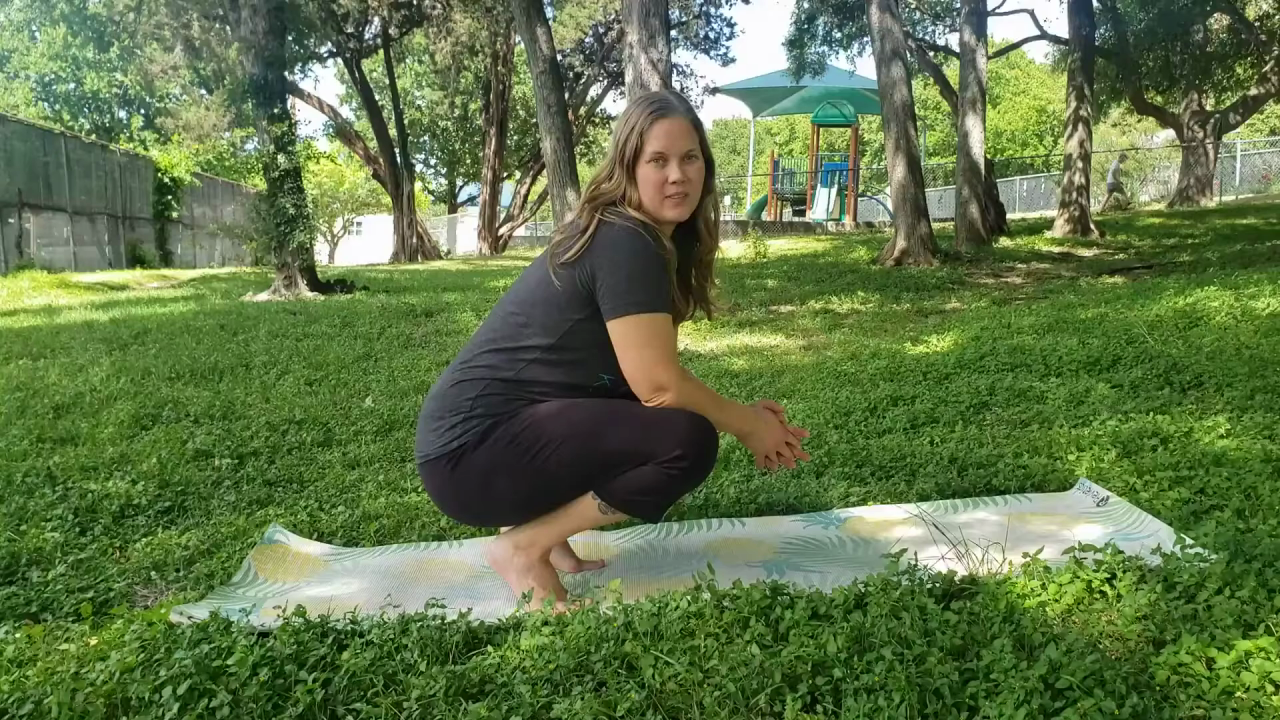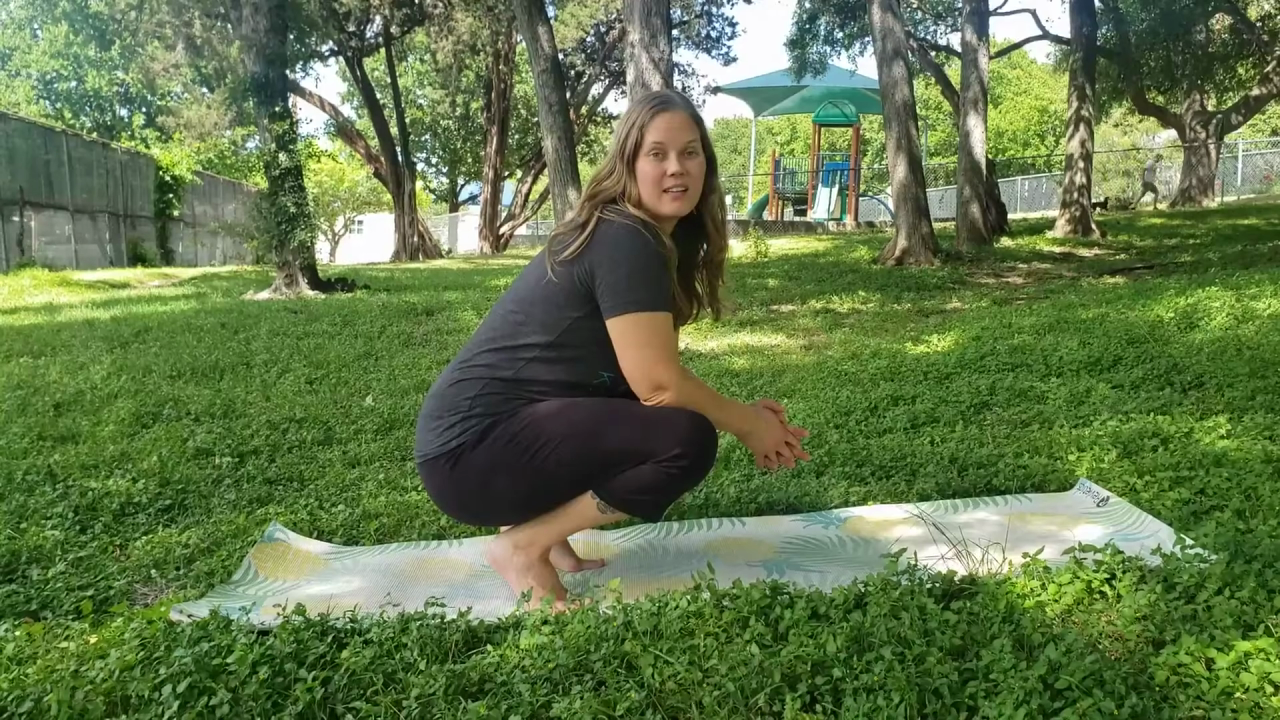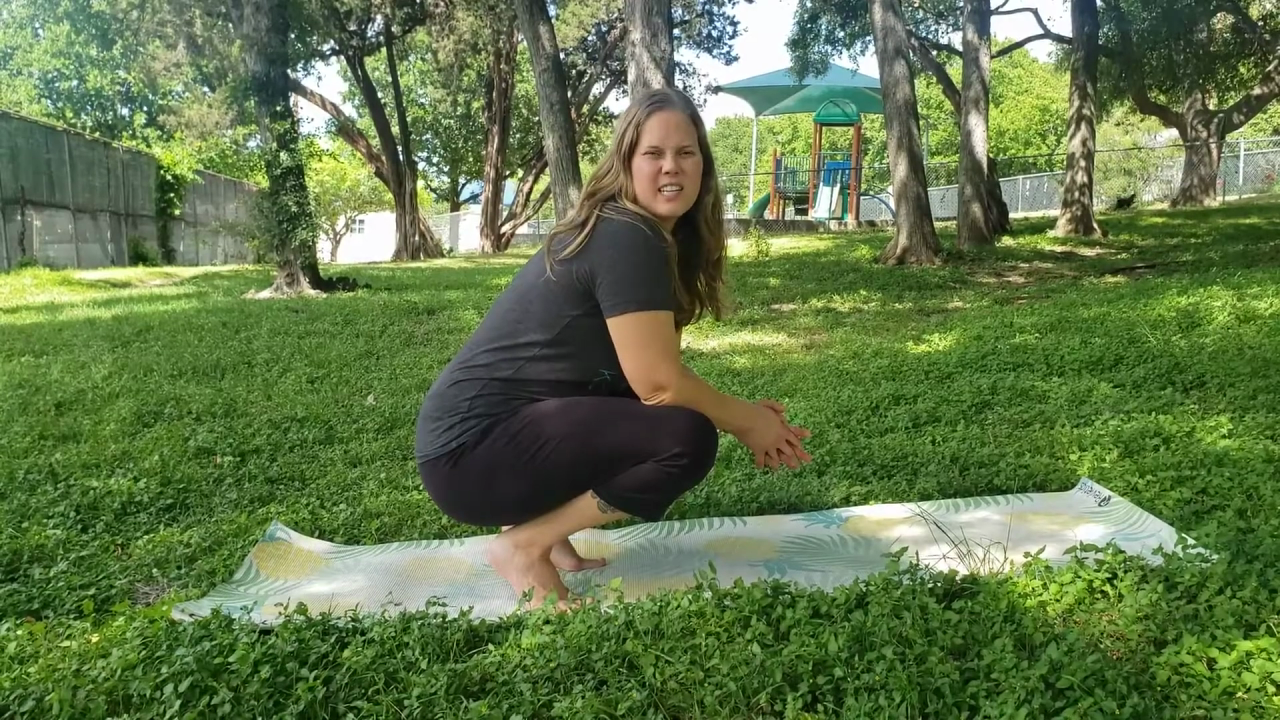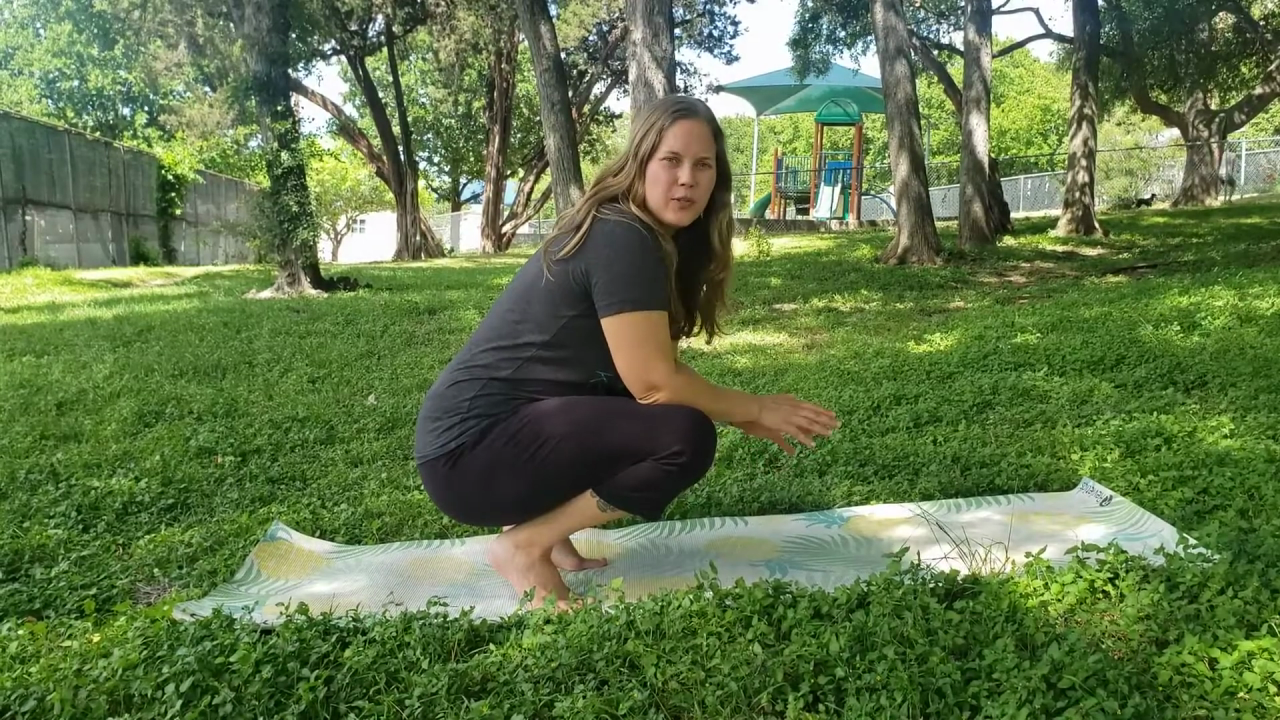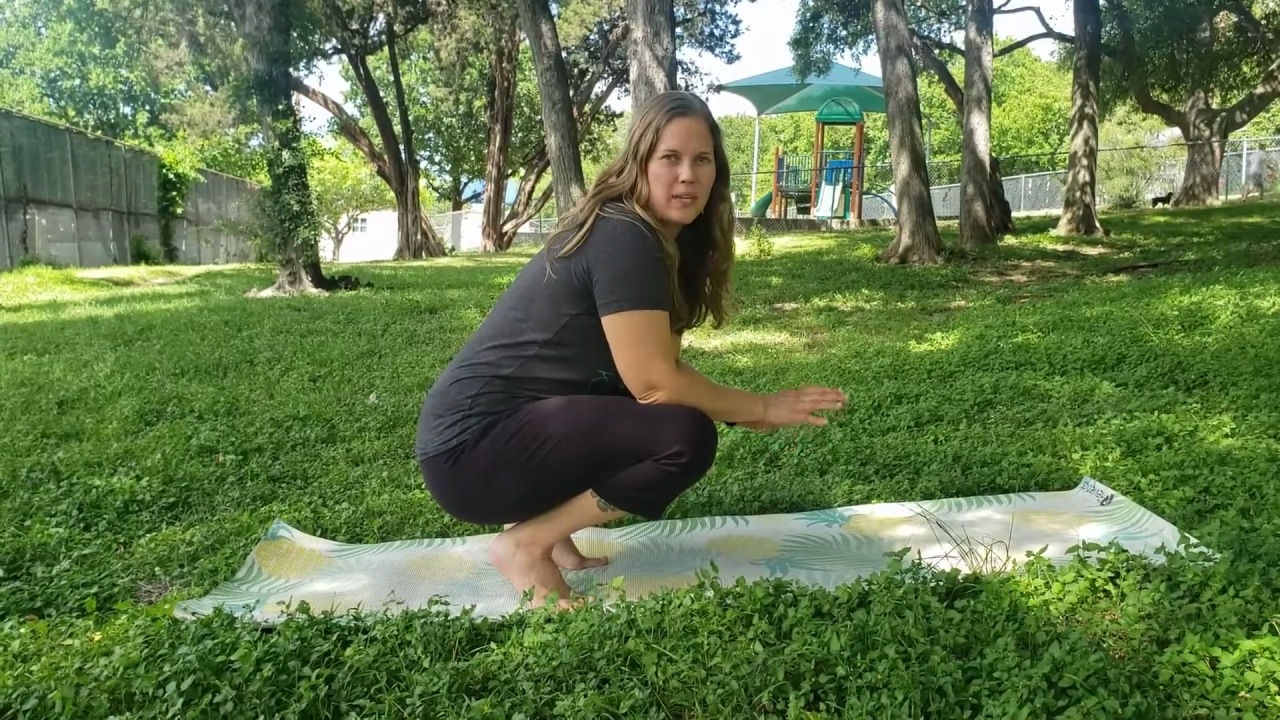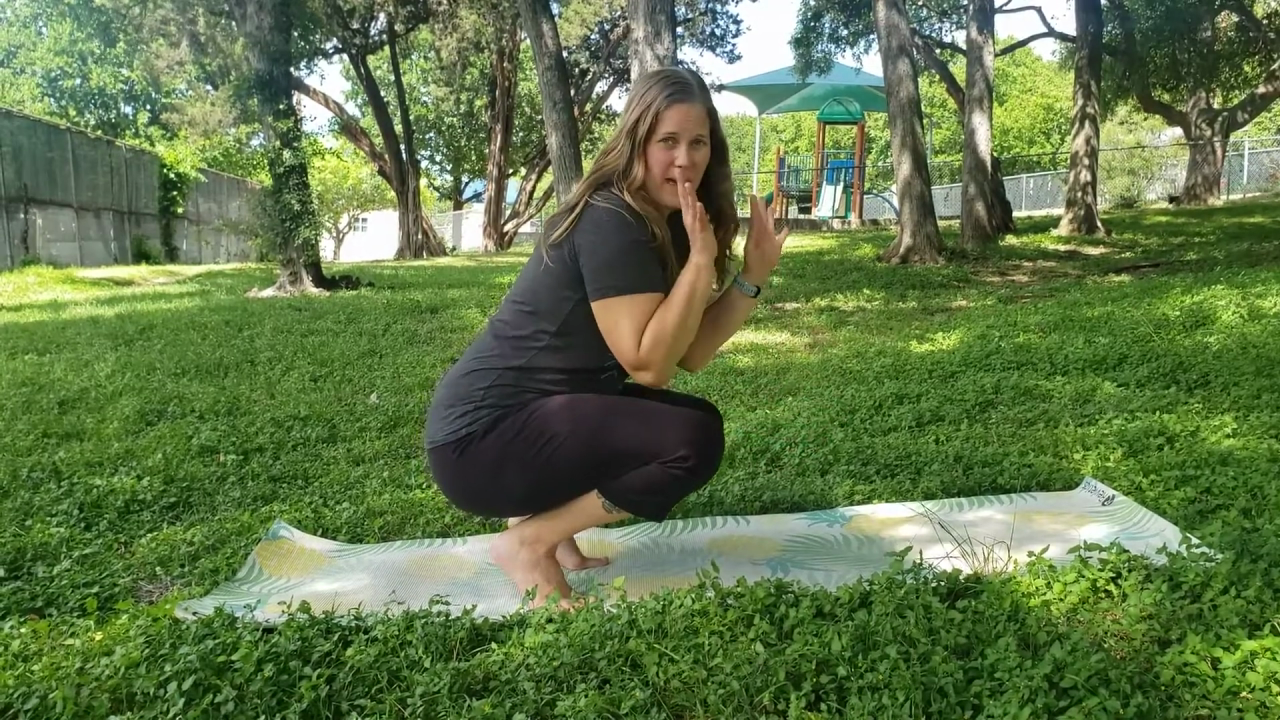
dt=0.7s
person 1, frame 1
left shoulder: (657, 239)
right shoulder: (625, 242)
left elbow: (656, 381)
right elbow: (659, 385)
left wrist: (742, 415)
right wrist: (748, 424)
left hip: (516, 427)
right hip: (472, 450)
left knee: (677, 418)
right knee: (687, 442)
left ankle: (538, 523)
right ankle: (523, 547)
person 1, frame 2
left shoulder: (662, 238)
right shoulder: (624, 241)
left elbow: (654, 378)
right elbow: (659, 384)
left wrist: (744, 414)
right wrist: (747, 424)
left hip: (519, 425)
right hip: (471, 448)
left knee: (681, 414)
right knee: (688, 441)
left ankle: (537, 521)
right ankle: (522, 545)
person 1, frame 3
left shoulder: (660, 236)
right shoulder: (625, 237)
left elbow: (661, 375)
right elbow: (659, 384)
left wrist: (742, 415)
right wrist: (748, 421)
left hip: (518, 426)
right hip: (472, 449)
right knee: (687, 439)
left ankle: (537, 521)
right ankle: (523, 545)
person 1, frame 4
left shoulder: (661, 239)
right shoulder: (620, 239)
left elbow: (660, 366)
right elbow: (655, 384)
left wrist: (744, 411)
right wrist: (755, 409)
left hip: (522, 424)
right hip: (470, 449)
left knee: (677, 410)
right knee: (685, 438)
left ankle: (541, 521)
right ankle: (524, 544)
person 1, frame 5
left shoulder: (666, 239)
right shoulder: (623, 238)
left elbow: (664, 369)
right elbow: (654, 384)
left wrist: (747, 410)
right wrist: (762, 407)
left hip: (524, 422)
right hip: (472, 447)
left knee: (686, 413)
right knee: (686, 438)
left ankle: (540, 519)
right ankle: (525, 545)
person 1, frame 6
left shoulder: (662, 224)
right shoulder: (610, 223)
left elbow: (690, 352)
right elbow: (649, 364)
left wrist: (752, 275)
right wrist: (701, 260)
left hip: (537, 416)
right hip: (482, 438)
left knee: (697, 418)
right knee: (694, 441)
left ankle: (543, 516)
right ankle: (529, 542)
